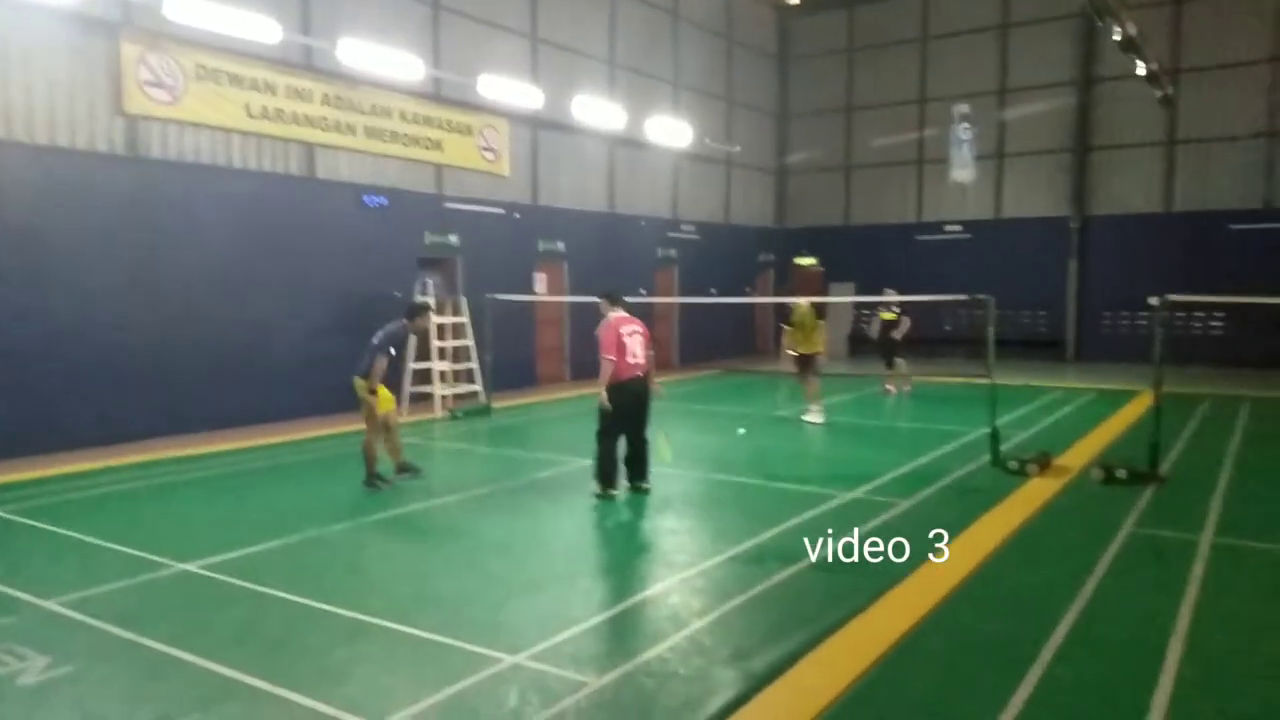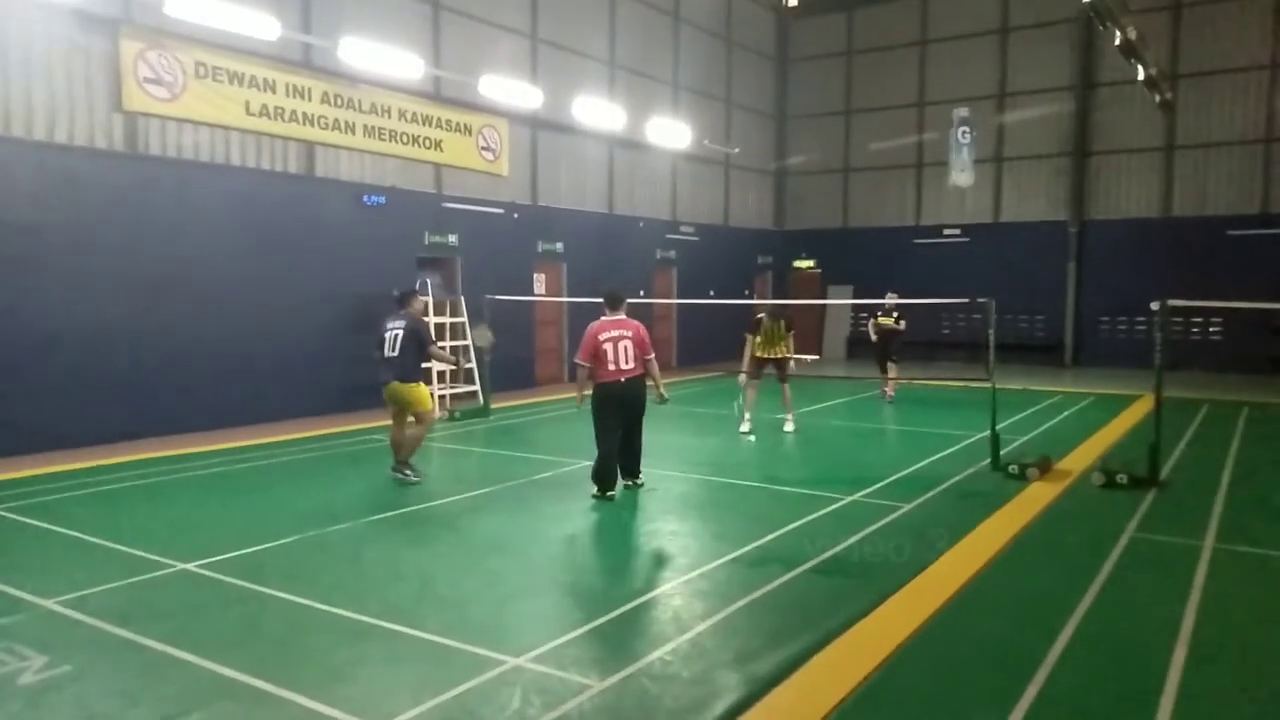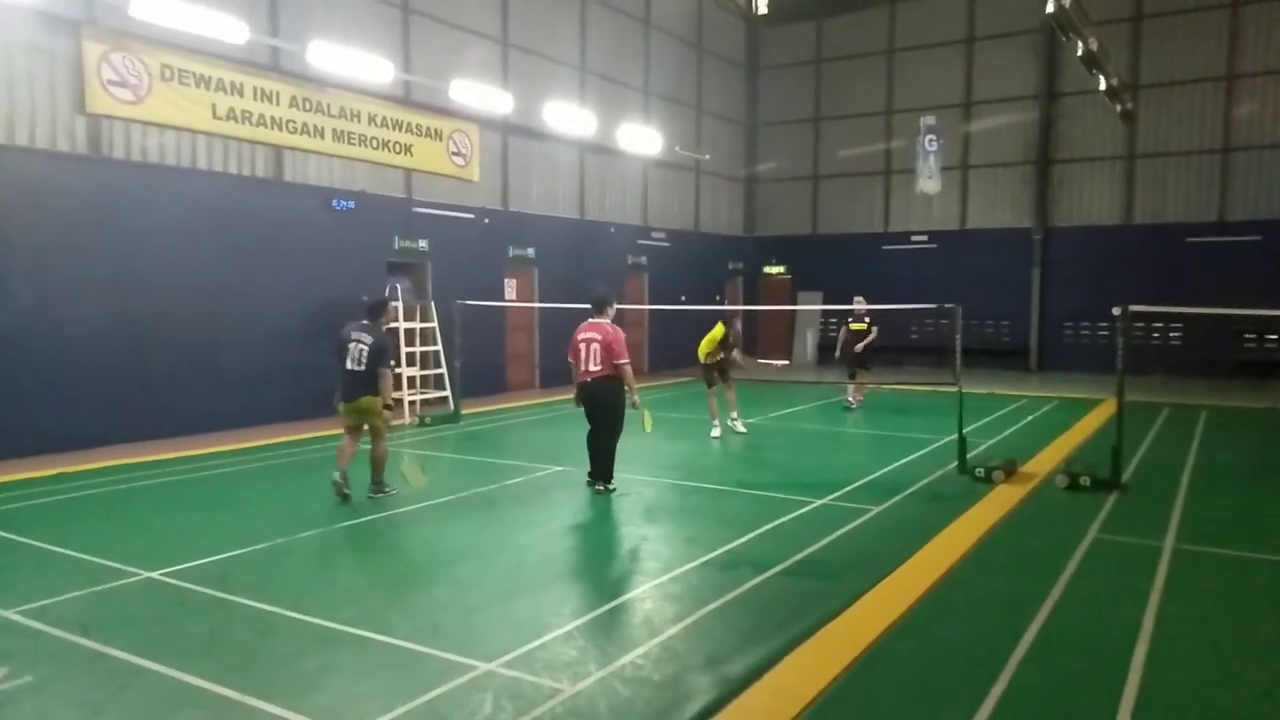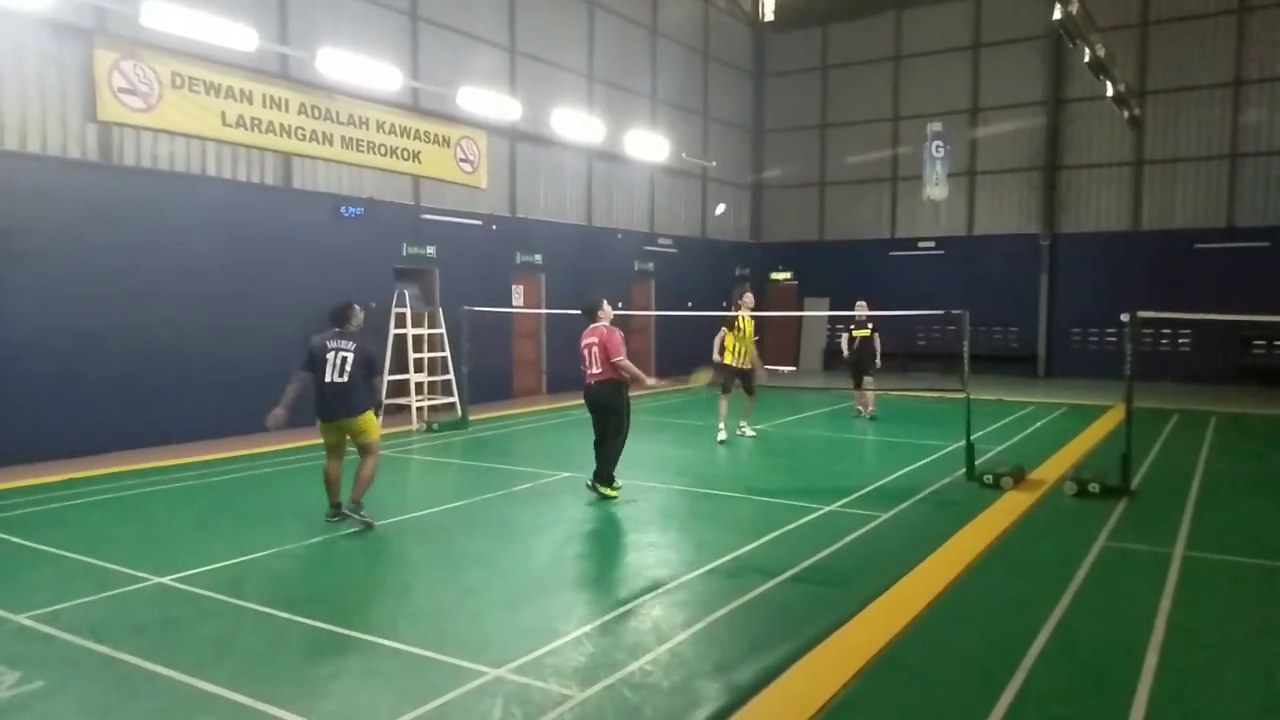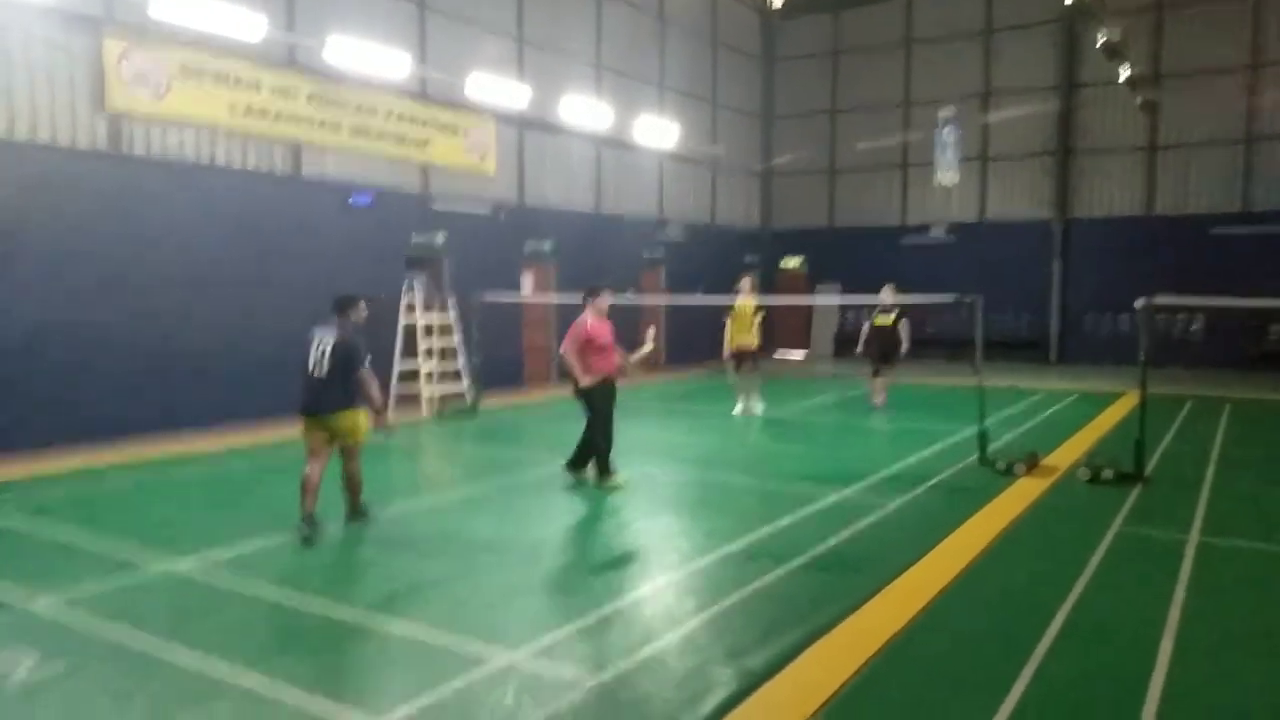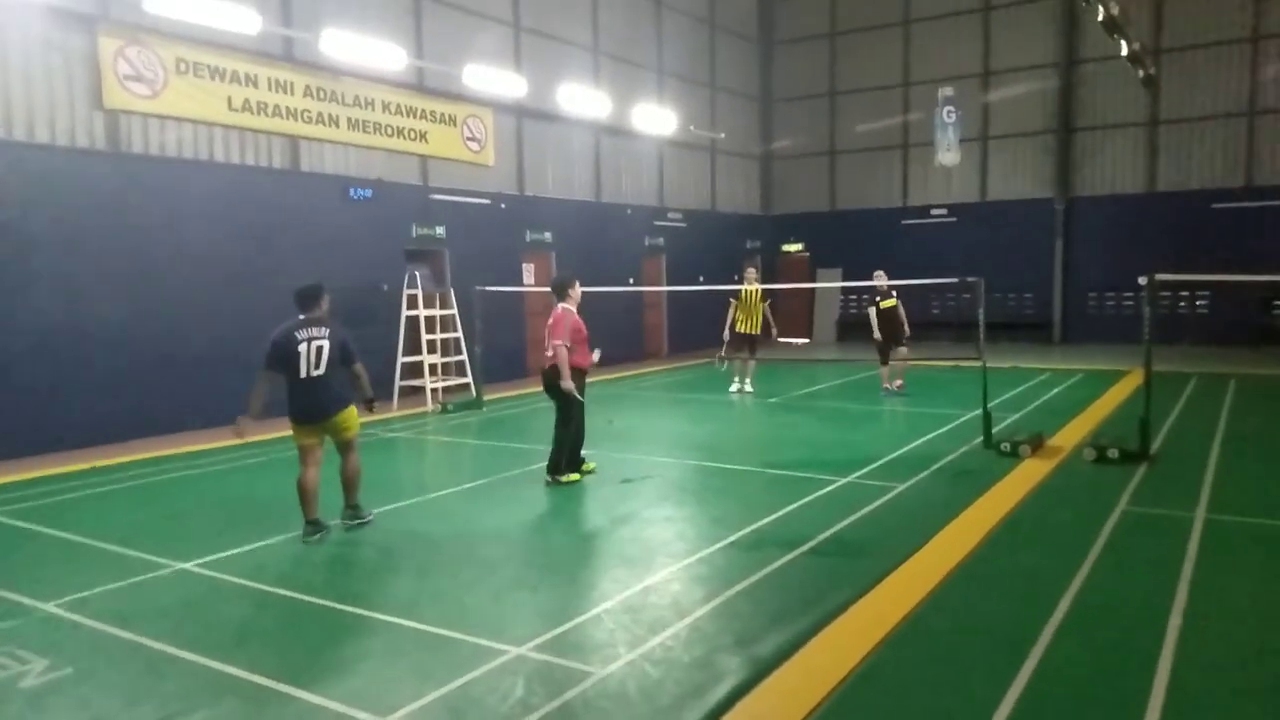
dt=0.7s
person 1, frame 1
left shoulder: (400, 331)
right shoulder: (396, 333)
right elbow: (380, 361)
left wrist: (377, 388)
right wrist: (372, 392)
left hip: (379, 384)
right hip: (369, 382)
left knee: (391, 425)
right knee: (374, 429)
left ankle: (400, 464)
right ankle: (371, 475)
person 1, frame 2
left shoulder: (388, 324)
right shoulder: (417, 323)
left elbow: (380, 354)
right elbow: (433, 351)
right wrist: (455, 361)
left hip: (389, 382)
right hip: (409, 382)
left knee: (398, 424)
right knee: (423, 421)
left ankle: (401, 465)
right ankle: (401, 463)
person 1, frame 3
left shoulder: (347, 330)
right shoulder: (381, 340)
left elbow: (341, 362)
right elbow: (384, 375)
left wrist: (342, 390)
right wrist: (387, 406)
left hip: (349, 395)
right hip: (372, 397)
left knee: (350, 436)
right knee: (379, 439)
left ankle: (341, 473)
right ankle: (377, 484)
person 1, frame 4
left shoulder: (317, 344)
right shoulder: (364, 347)
left elbow: (300, 379)
right elbow: (376, 381)
left wrist: (282, 408)
right wrist: (371, 403)
left hip: (327, 413)
right hip: (359, 412)
left knee: (333, 458)
right knee: (370, 456)
left ankle: (334, 507)
right ankle: (354, 504)
person 1, frame 5
left shoulder: (317, 333)
right shoulder: (351, 340)
right elbow: (364, 376)
right wrist: (380, 409)
left hip: (312, 408)
right hip: (342, 409)
left knee: (314, 462)
right knee: (351, 459)
left ankle: (307, 518)
right ankle: (355, 510)
person 1, frame 6
left shoulder: (282, 336)
right shoulder: (335, 332)
left elbow: (265, 379)
right elbow: (357, 370)
left wrist: (250, 415)
right wrist: (369, 398)
left hip: (303, 412)
right hip: (338, 408)
left knee: (310, 465)
right knee: (350, 452)
left ankle: (313, 524)
right ankle: (353, 510)
person 2, frame 1
left shoulder: (609, 324)
right shoulder: (637, 324)
left elbow: (609, 360)
right elbow: (648, 356)
left wrist: (602, 390)
right wrist: (651, 382)
left hip: (620, 387)
right hip: (641, 383)
left knee: (607, 437)
right knee: (637, 435)
left ankle: (607, 485)
right ankle: (639, 479)
person 2, frame 2
left shoulder: (594, 329)
right shoulder: (637, 327)
left elbow: (583, 364)
right elbow: (650, 360)
left wrist: (580, 390)
right wrist: (659, 386)
left hip: (606, 389)
right hip: (634, 387)
left knee: (607, 439)
right knee: (632, 435)
left ankle: (606, 486)
right ankle: (631, 476)
person 2, frame 3
left shoulder: (581, 330)
right shoulder: (613, 332)
left elbow: (573, 363)
right elbow: (623, 365)
left wrist: (577, 388)
right wrist: (633, 392)
left hip: (586, 387)
right hip: (608, 388)
left knee: (595, 431)
right knee: (608, 435)
left ankle: (594, 475)
right ankle: (603, 480)
person 2, frame 4
left shoulder: (586, 336)
right shoulder: (610, 332)
right elbow: (620, 361)
right wrist: (644, 379)
left hip: (592, 389)
right hip: (610, 389)
left knee: (602, 436)
right knee: (616, 436)
left ankle: (605, 479)
right ankle: (600, 480)
person 2, frame 5
left shoulder: (604, 323)
right shoulder: (583, 325)
right elbow: (567, 352)
left wrist: (626, 360)
right wrist: (580, 378)
left hip: (606, 383)
right hip: (593, 384)
left knee: (597, 427)
right knee: (601, 427)
left ankle: (576, 464)
right ankle: (603, 473)
person 2, frame 6
left shoulder: (562, 313)
right shoulder: (567, 316)
right elbow: (560, 346)
left wrist: (588, 358)
right wrist: (567, 378)
left hip: (557, 373)
right hip: (566, 377)
left knee: (575, 421)
right knee: (568, 423)
left ankle: (576, 463)
right ankle: (556, 472)
